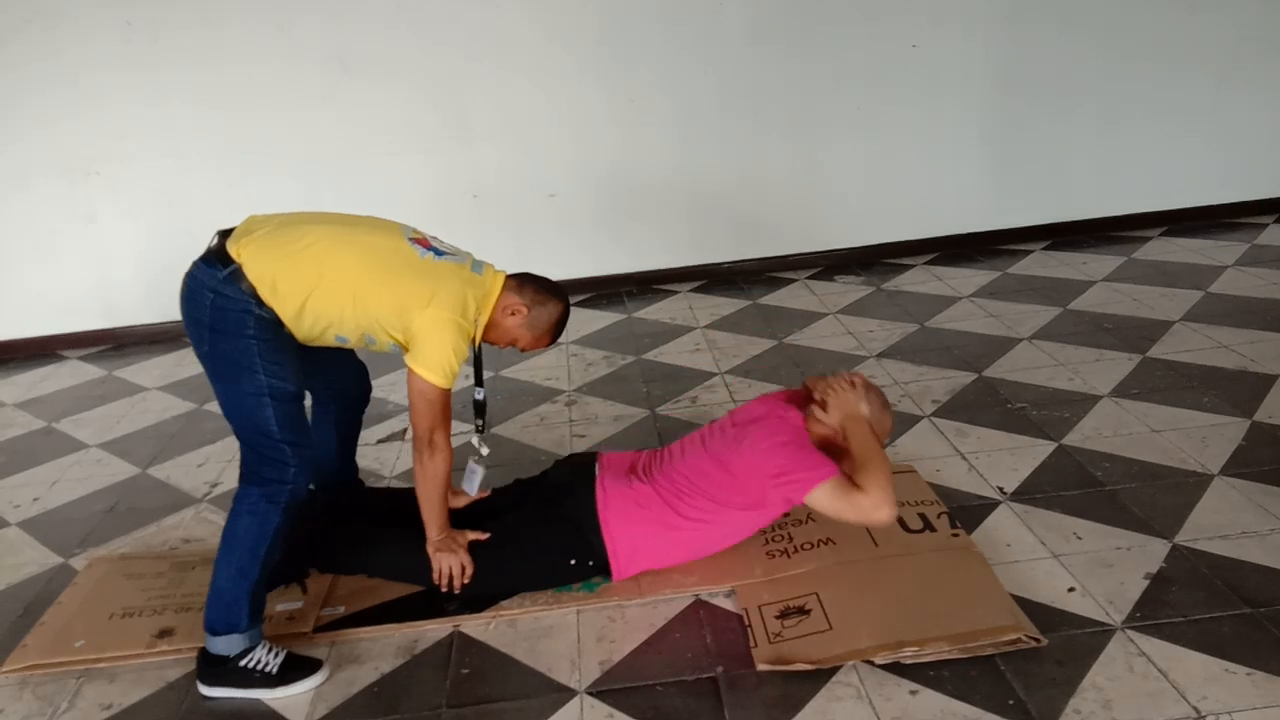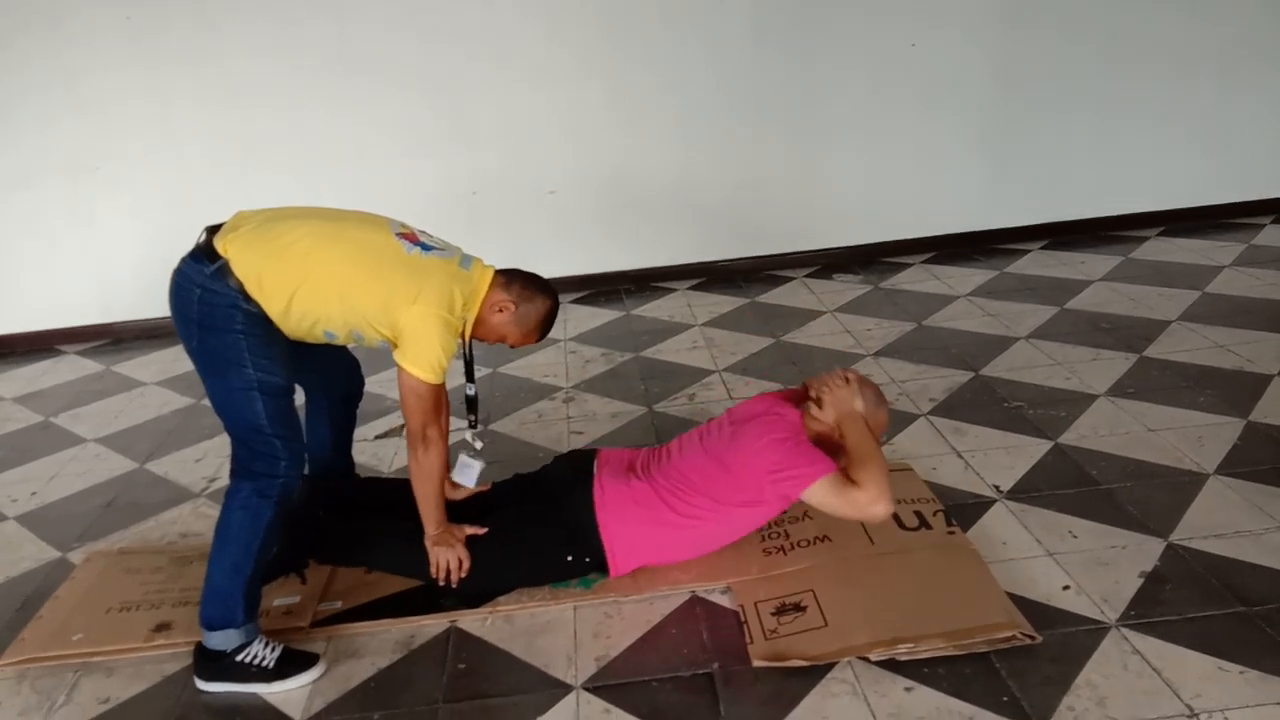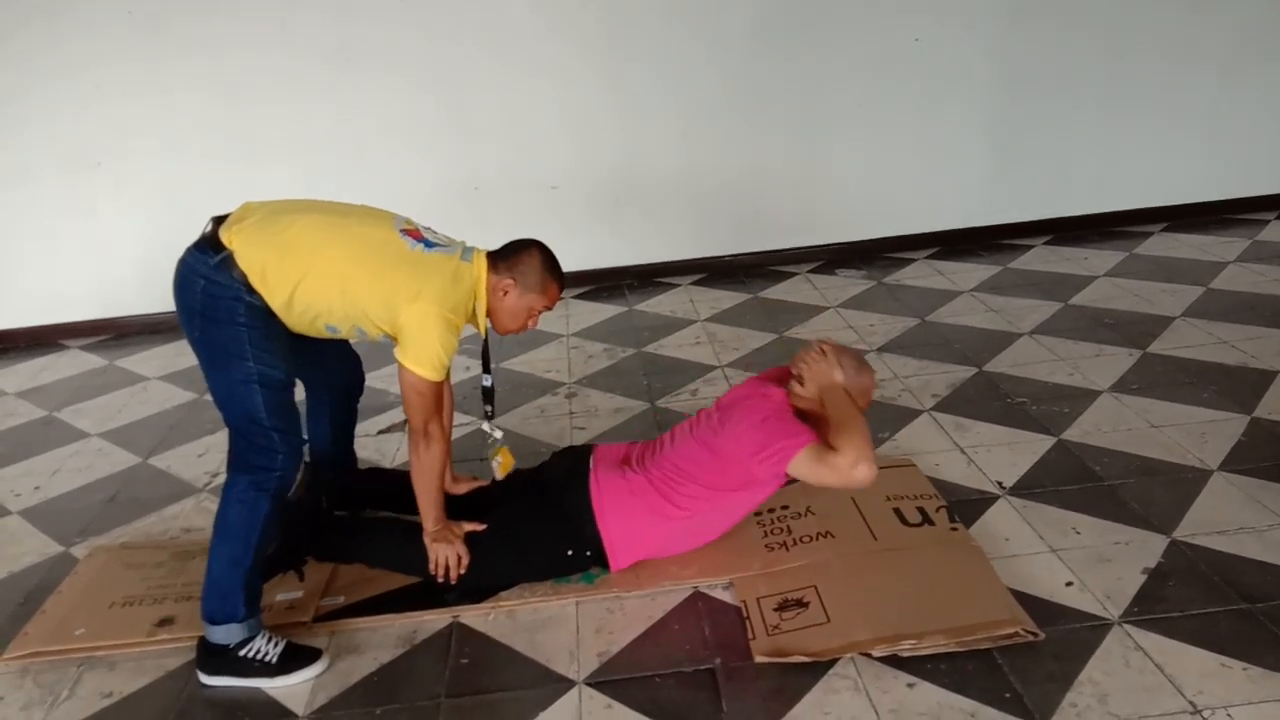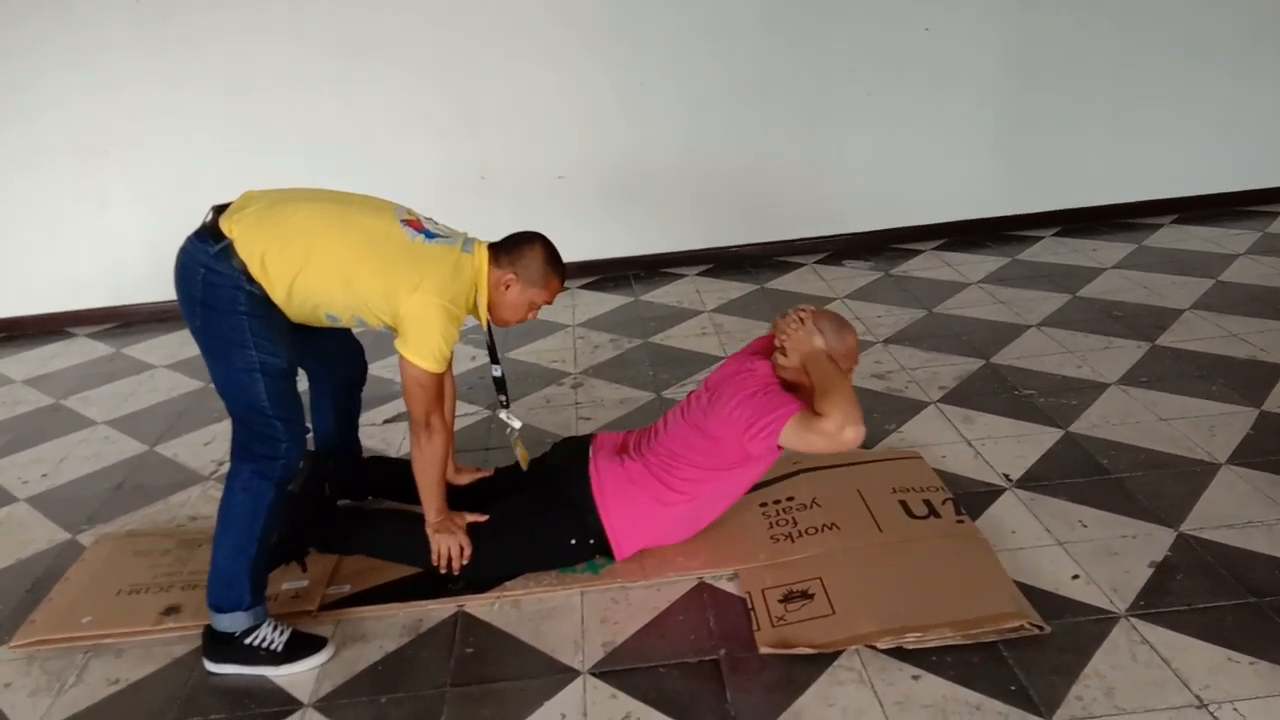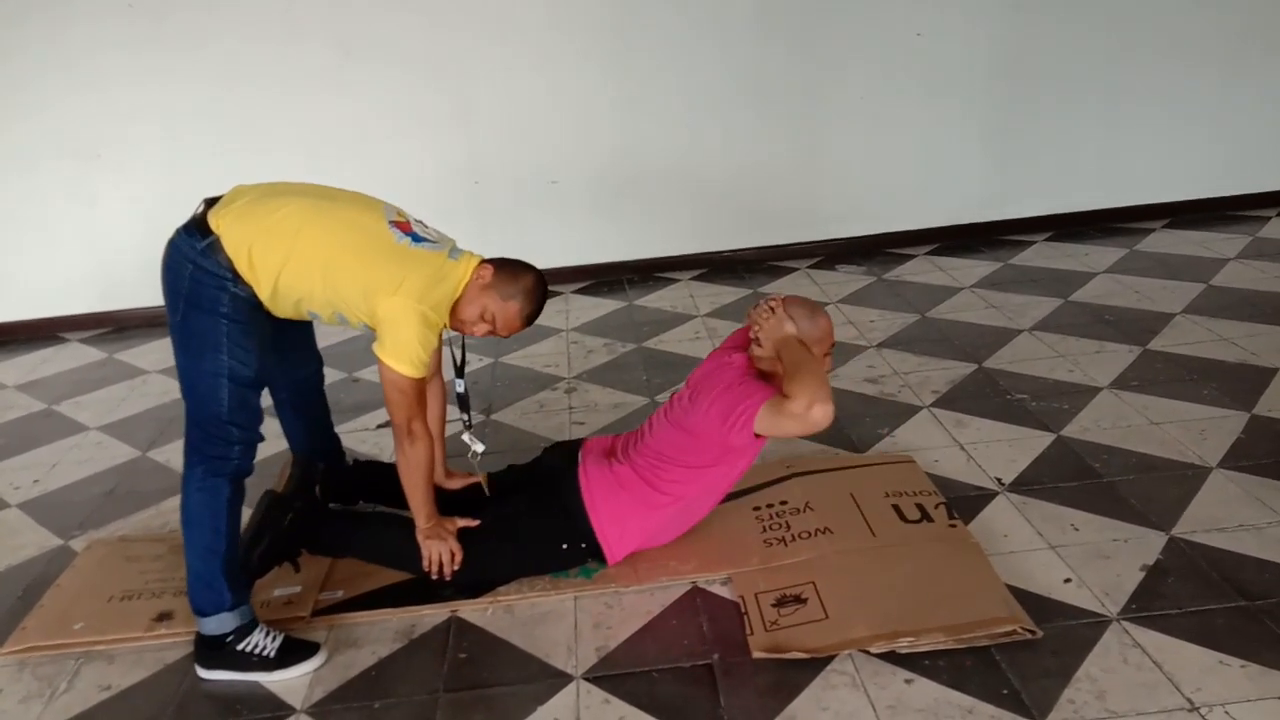
dt=1s
person 1, frame 1
left shoulder: (784, 408)
right shoulder: (789, 454)
left elbow: (807, 393)
right elbow: (877, 507)
left wrist: (827, 394)
right wrist: (854, 425)
left hip: (588, 481)
right hip: (586, 537)
left knee: (455, 521)
left ankle: (320, 510)
right ankle: (305, 546)
person 1, frame 2
left shoulder: (778, 406)
right shoulder: (786, 450)
right elbow: (873, 501)
left wrist: (827, 395)
right wrist: (852, 419)
left hip: (586, 478)
right hip: (585, 533)
left knee: (455, 514)
left ankle: (322, 501)
right ankle: (305, 536)
person 1, frame 3
left shoulder: (768, 388)
right shoulder: (775, 429)
left elbow: (797, 375)
right elbow: (857, 468)
right wrist: (832, 393)
left hip: (586, 474)
right hip: (585, 528)
left knee: (456, 506)
left ankle: (327, 495)
right ankle: (307, 532)
person 1, frame 4
left shoulder: (759, 361)
right shoulder: (763, 403)
left elbow: (787, 336)
right elbow: (844, 432)
right wrist: (818, 357)
left hip: (588, 464)
right hip: (587, 519)
left knee: (464, 496)
left ankle: (334, 481)
right ankle: (310, 523)
person 1, frame 5
left shoulder: (741, 353)
right shoulder: (740, 395)
left elbow: (768, 332)
right elbow: (814, 411)
right wrist: (789, 341)
left hip: (577, 469)
right hip: (579, 523)
left knee: (455, 500)
right knee: (450, 562)
left ankle: (326, 481)
right ankle: (296, 526)
person 2, frame 1
left shoulder: (467, 281)
right shoulder: (448, 317)
left elbow: (435, 402)
right elbow: (430, 440)
left wrist: (441, 491)
right wrist: (439, 537)
left hip: (253, 267)
right hip: (231, 302)
left knee: (344, 387)
right knee: (282, 469)
right ankle: (229, 650)
person 2, frame 2
left shoulder: (456, 275)
right shoulder: (435, 312)
left elbow: (433, 394)
right elbow: (423, 435)
left wrist: (441, 484)
right wrist: (436, 530)
left hip: (245, 262)
right hip: (219, 296)
left knee: (338, 382)
right knee: (274, 464)
right ankle: (226, 645)
person 2, frame 3
left shoulder: (457, 268)
right shoulder: (436, 307)
left elbow: (437, 386)
right elbow: (425, 430)
left wrist: (445, 479)
right wrist: (435, 528)
left hip: (252, 256)
right hip: (224, 286)
left knee: (339, 378)
right knee: (270, 457)
right ankle: (228, 638)
person 2, frame 4
left shoulder: (459, 260)
right shoulder: (436, 299)
left elbow: (440, 377)
right elbow: (427, 422)
left wrist: (449, 468)
right wrist: (437, 518)
left hip: (255, 245)
right hip: (224, 276)
left knee: (342, 368)
right knee: (275, 446)
right ankle: (233, 627)
person 2, frame 5
left shoulder: (446, 270)
right shoulder: (413, 303)
left elbow: (430, 377)
right elbow: (409, 428)
left wrist: (439, 471)
right wrist: (427, 525)
left hip: (251, 245)
right hip: (212, 268)
left knee: (303, 386)
right knee: (224, 447)
right ankle: (223, 632)
